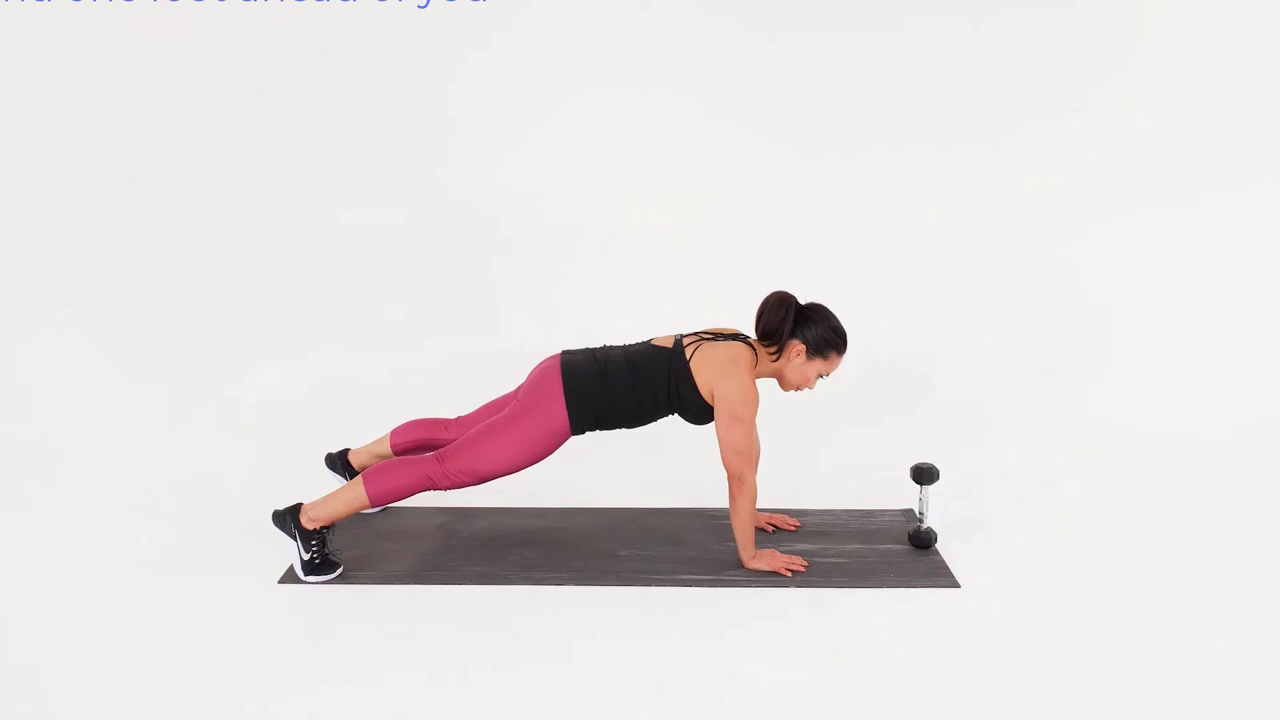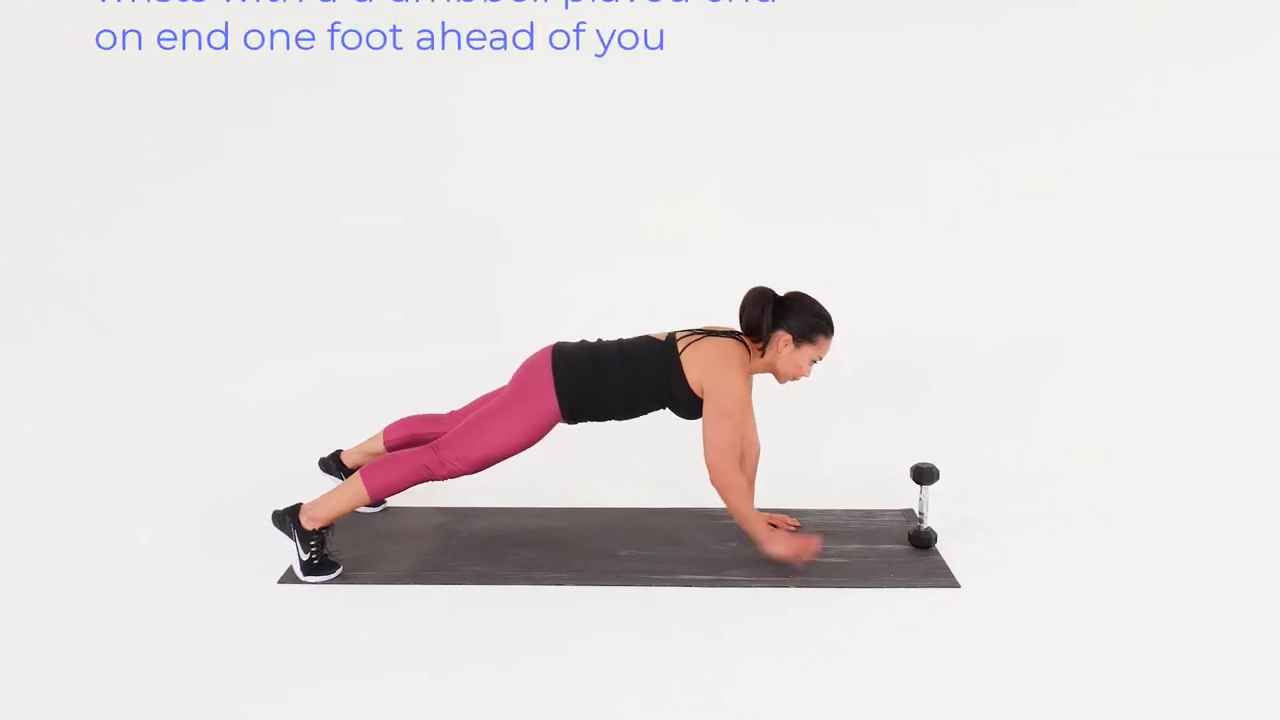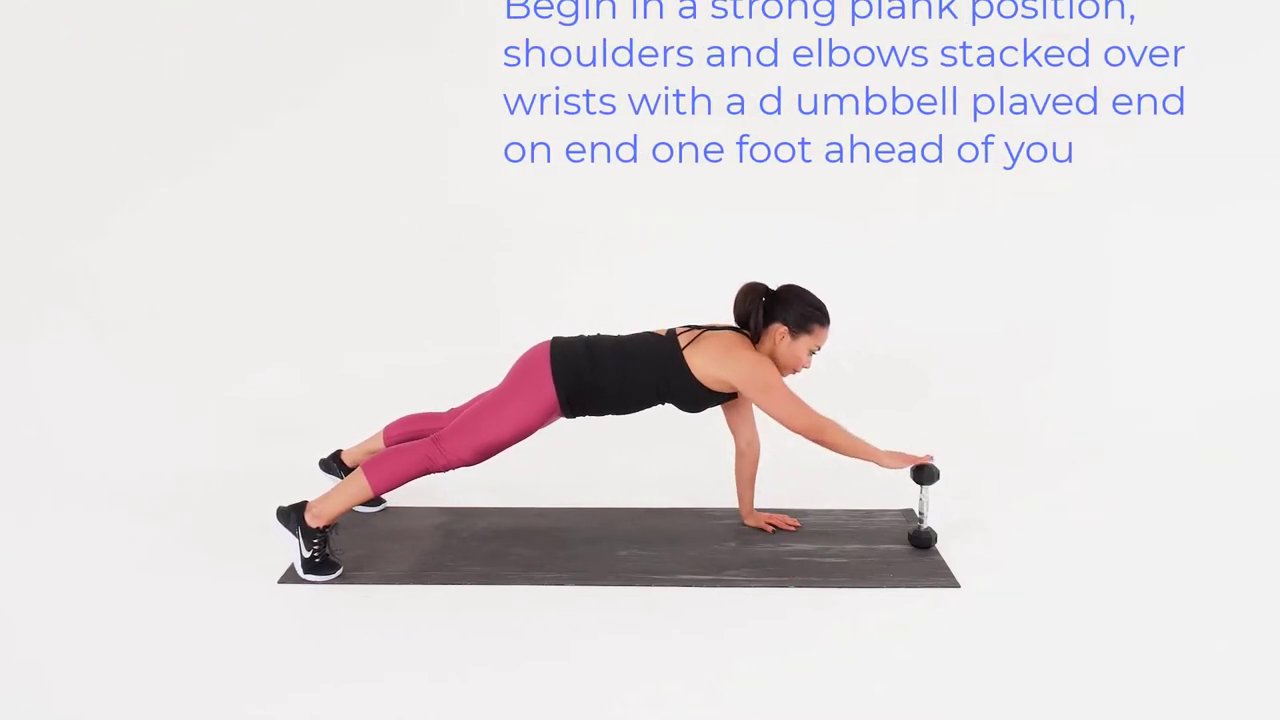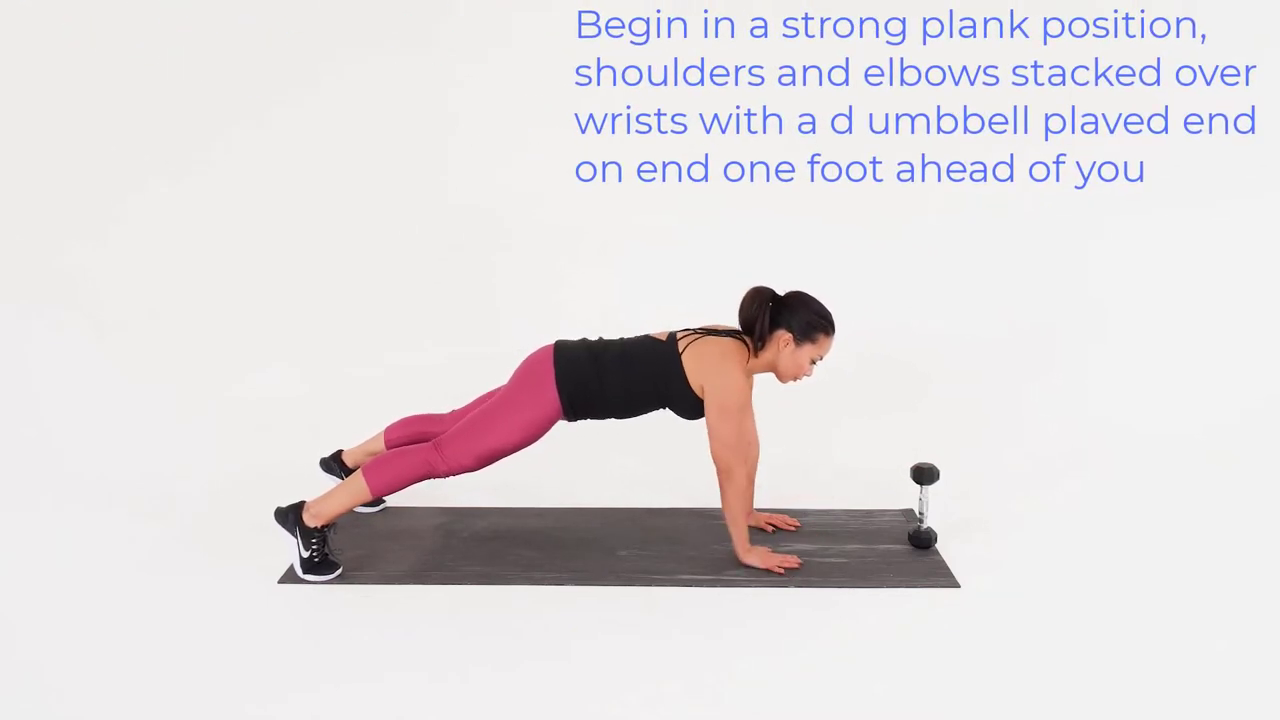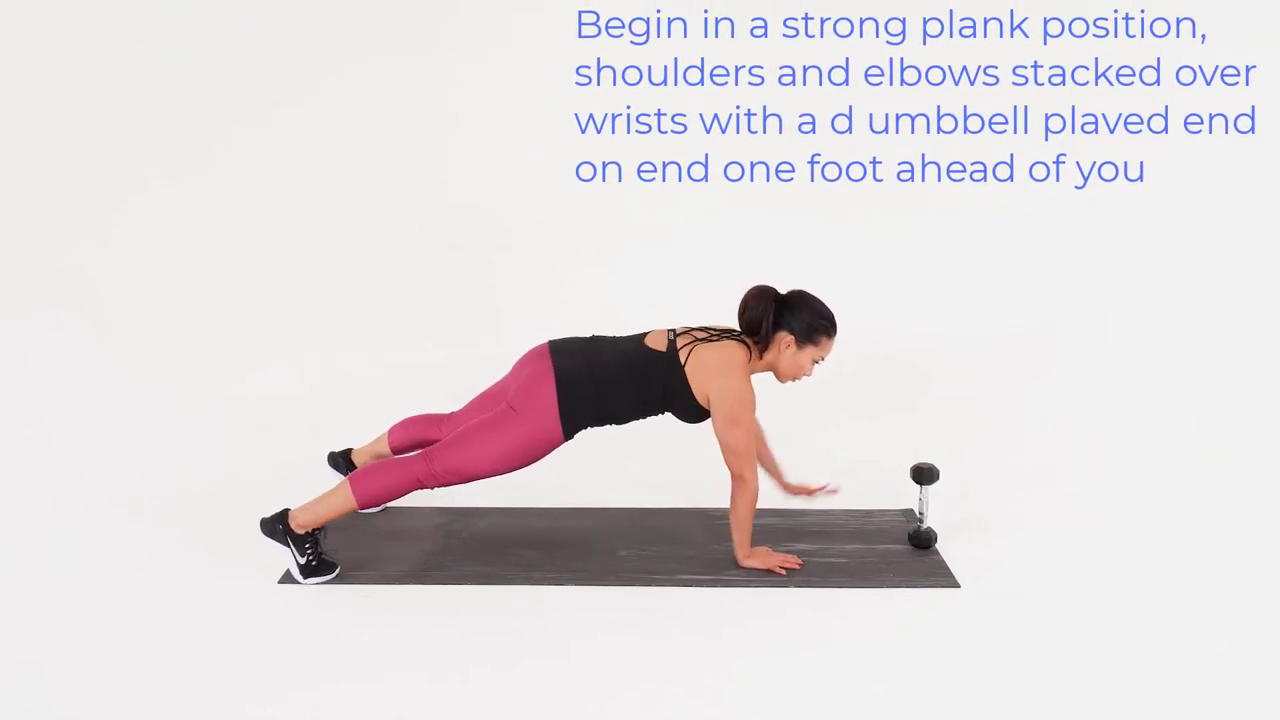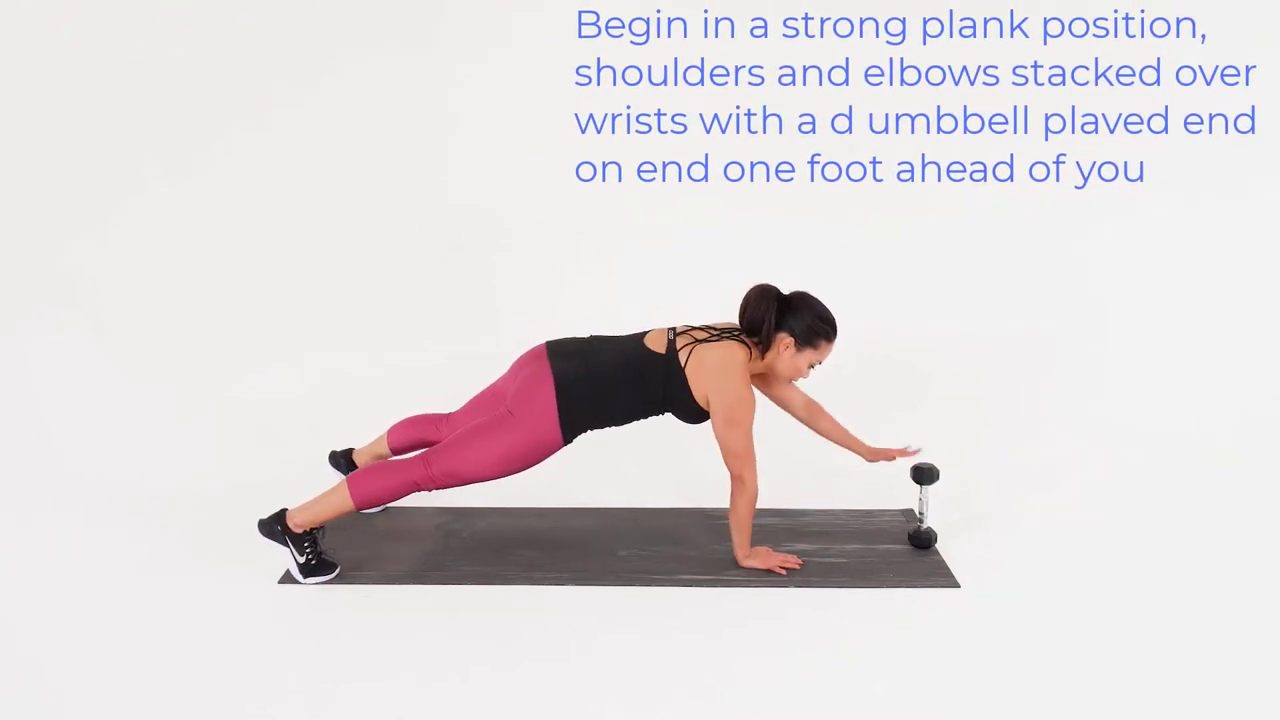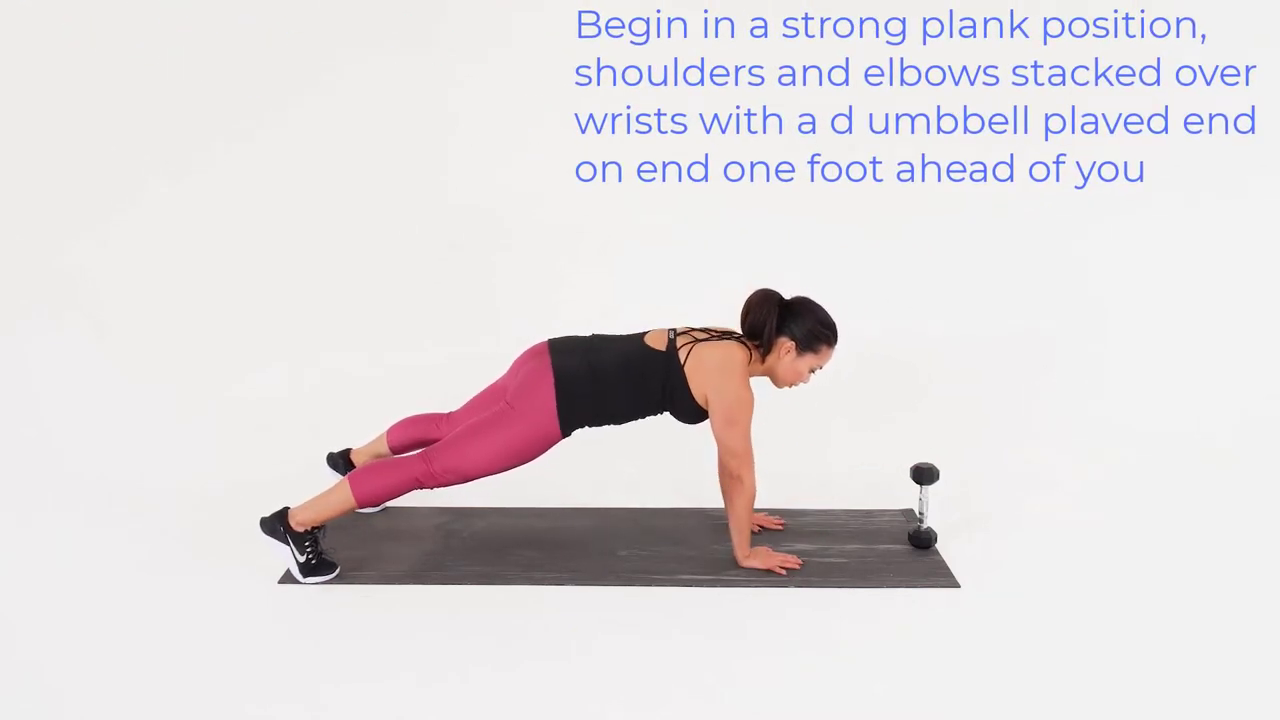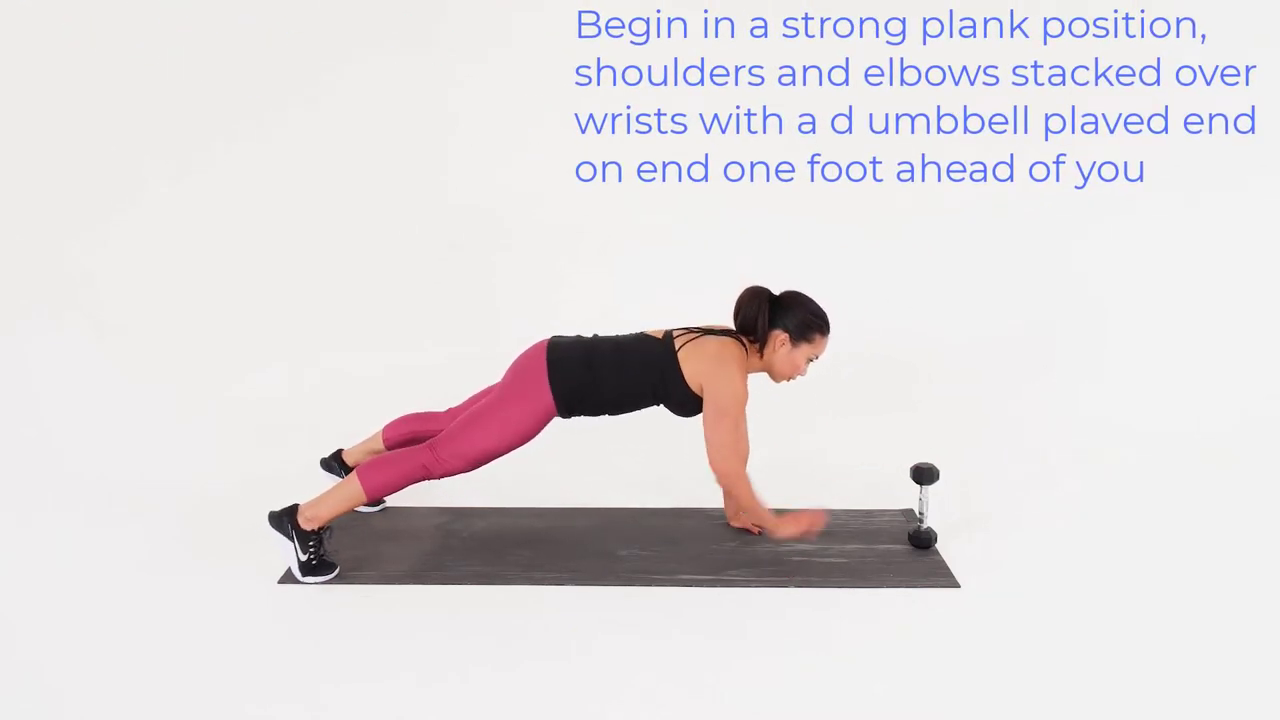
dt=0.4s
person 1, frame 1
left shoulder: (737, 348)
right shoulder: (739, 377)
left elbow: (747, 444)
right elbow: (740, 474)
left wrist: (751, 513)
right wrist: (750, 554)
left hip: (562, 378)
right hip: (565, 401)
left knee: (457, 431)
right knee: (448, 467)
left ankle: (354, 459)
right ankle: (307, 519)
person 1, frame 2
left shoulder: (733, 347)
right shoulder: (731, 372)
left elbow: (748, 443)
right elbow: (722, 471)
left wrist: (749, 511)
right wrist: (766, 538)
left hip: (558, 375)
right hip: (556, 389)
left knee: (447, 431)
right knee: (443, 457)
left ankle: (347, 461)
right ankle: (307, 521)
person 1, frame 3
left shoulder: (738, 352)
right shoulder: (739, 360)
left elbow: (744, 437)
right elbow: (808, 425)
left wrist: (748, 509)
right wrist: (880, 456)
left hip: (563, 373)
right hip: (552, 376)
left knee: (450, 422)
right knee: (446, 448)
left ankle: (348, 460)
right ankle: (310, 516)
person 1, frame 4
left shoulder: (734, 349)
right shoulder: (730, 371)
left elbow: (747, 443)
right elbow: (731, 468)
left wrist: (747, 510)
right wrist: (744, 548)
left hip: (558, 370)
right hip: (556, 383)
left knee: (453, 425)
right knee: (443, 455)
left ankle: (347, 459)
right ankle: (309, 516)
person 1, frame 5
left shoulder: (728, 348)
right shoulder: (728, 377)
left elbow: (742, 422)
right elbow: (742, 475)
left wrist: (787, 483)
right wrist: (743, 550)
left hip: (548, 368)
right hip: (553, 407)
left knee: (446, 431)
right knee: (436, 465)
left ankle: (357, 461)
right ankle: (296, 525)
person 1, frame 6
left shoulder: (738, 343)
right shoulder: (730, 379)
left elbow: (796, 401)
right elbow: (743, 478)
left wrist: (867, 449)
right wrist: (746, 552)
left hip: (549, 366)
right hip: (554, 407)
left knee: (453, 427)
right knee: (439, 467)
left ankle: (356, 458)
right ankle: (294, 523)
person 1, frame 7
left shoulder: (730, 345)
right shoulder: (733, 379)
left elbow: (729, 456)
right elbow: (740, 473)
left wrist: (742, 513)
right wrist: (745, 551)
left hip: (549, 364)
right hip: (552, 399)
left knee: (449, 426)
right knee: (436, 465)
left ankle: (355, 459)
right ankle: (296, 521)
person 1, frame 8
left shoulder: (726, 348)
right shoulder: (725, 369)
left elbow: (728, 449)
right elbow: (730, 469)
left wrist: (732, 513)
right wrist: (774, 525)
left hip: (553, 370)
right hip: (547, 383)
left knee: (448, 428)
right knee: (439, 455)
left ankle: (346, 462)
right ankle: (305, 523)
